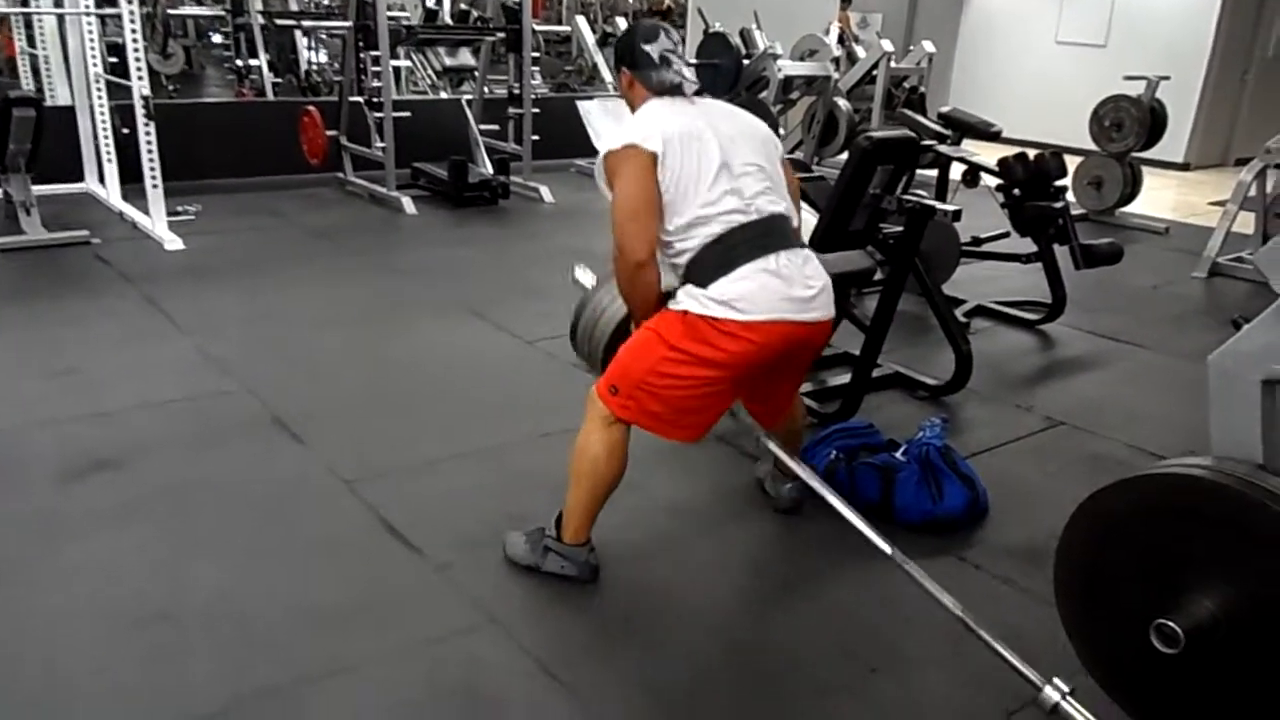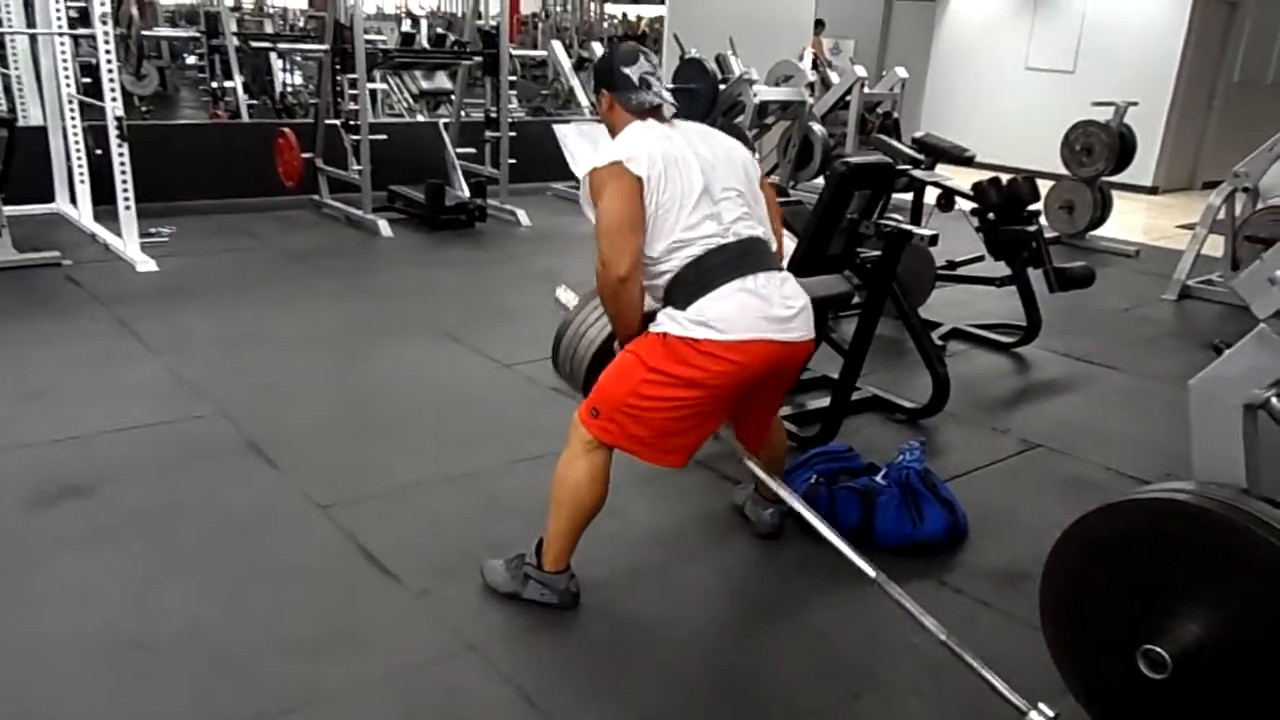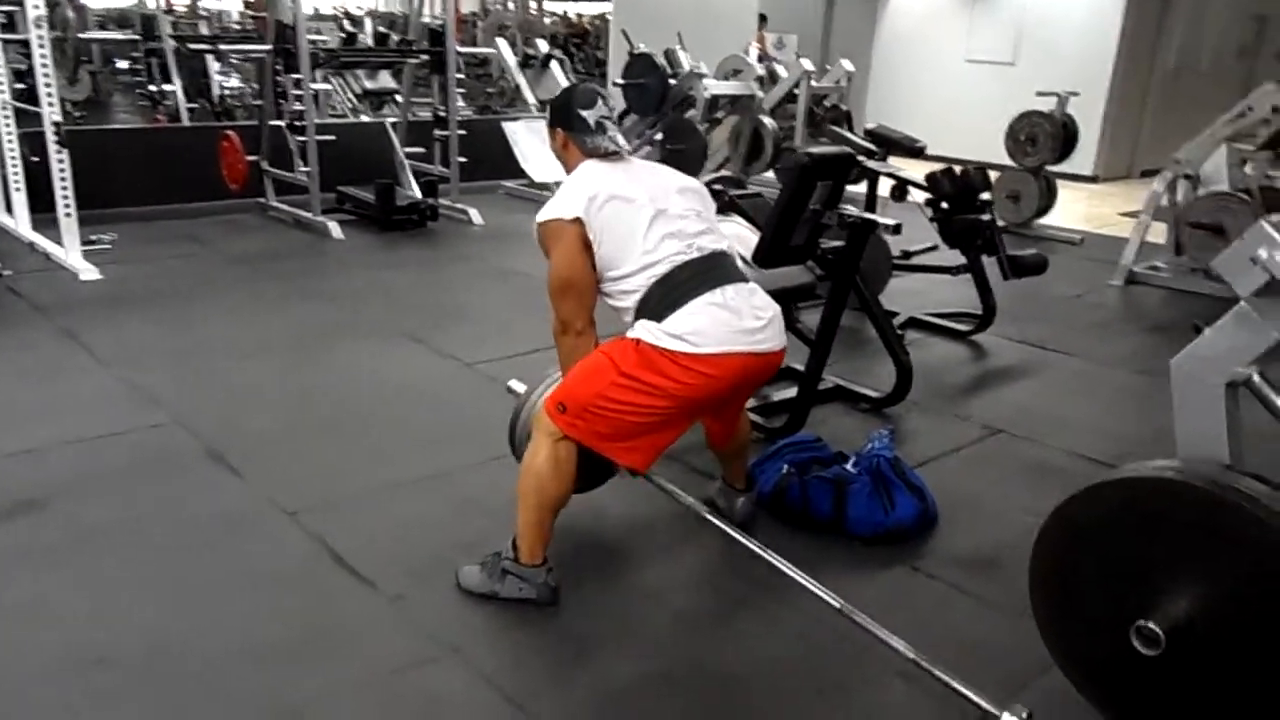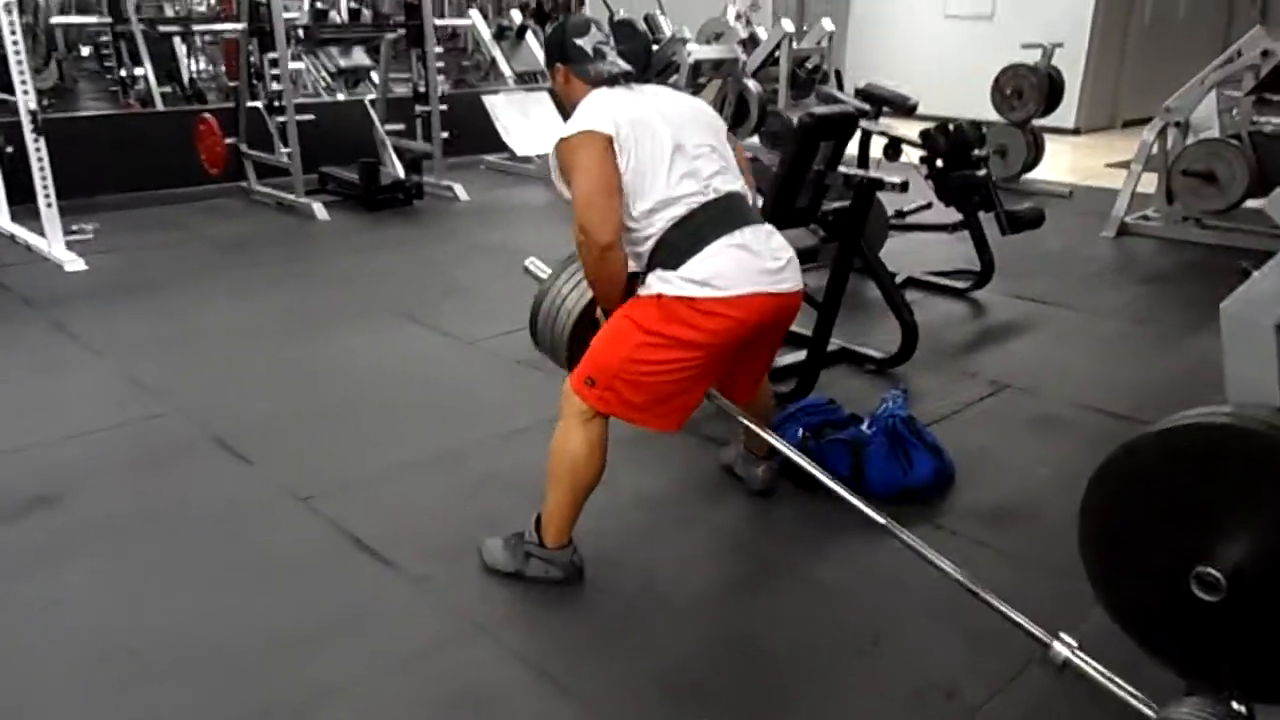
dt=0.5s
person 1, frame 1
left shoulder: (635, 140)
right shoulder: (747, 120)
left elbow: (636, 255)
left wrist: (648, 322)
left hip: (733, 309)
right hip: (812, 298)
left knee: (608, 408)
right knee: (776, 391)
left ankle: (568, 547)
right ankle: (785, 480)
person 1, frame 2
left shoulder: (617, 162)
right shoulder: (727, 143)
left elbow: (619, 270)
left wrist: (630, 340)
left hip: (714, 330)
right hip: (793, 320)
left knee: (591, 434)
right knee: (756, 412)
left ankle: (548, 573)
right ankle: (766, 504)
person 1, frame 3
left shoulder: (564, 208)
right shoulder: (676, 179)
left elbow: (575, 327)
left wrist: (592, 412)
left hip: (691, 342)
right hip: (764, 332)
left knee: (553, 426)
right knee: (722, 398)
left ankle: (526, 570)
right ankle: (736, 493)
person 1, frame 4
left shoulder: (584, 130)
right shoulder: (687, 103)
left elbow: (602, 238)
left wrist: (615, 308)
left hip: (707, 289)
right hip: (780, 272)
left knee: (584, 403)
right knee: (744, 369)
left ankle: (549, 549)
right ankle: (757, 462)
